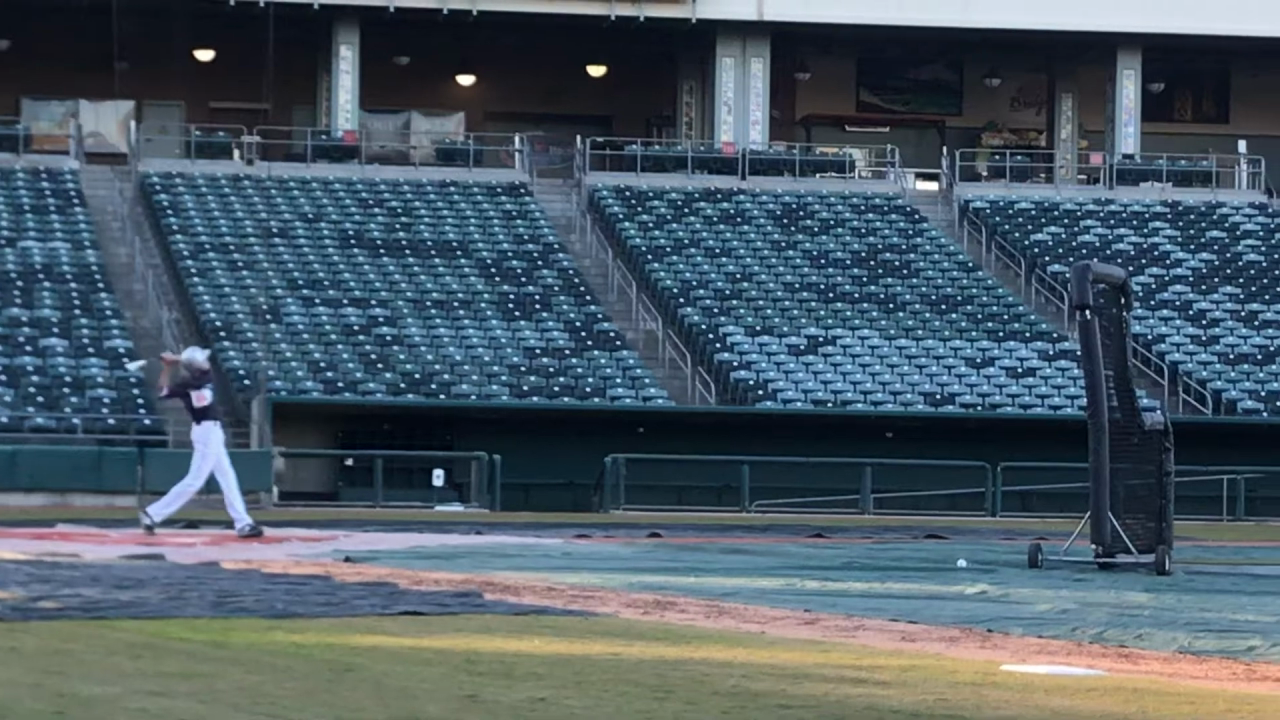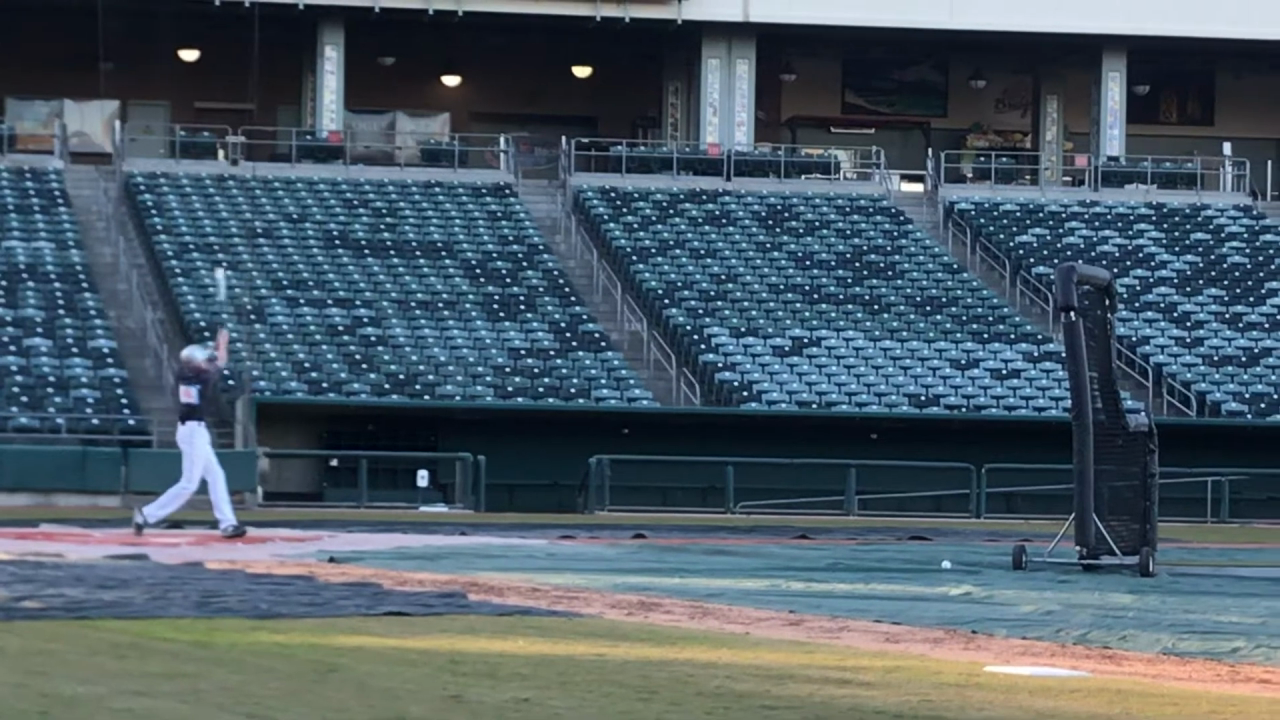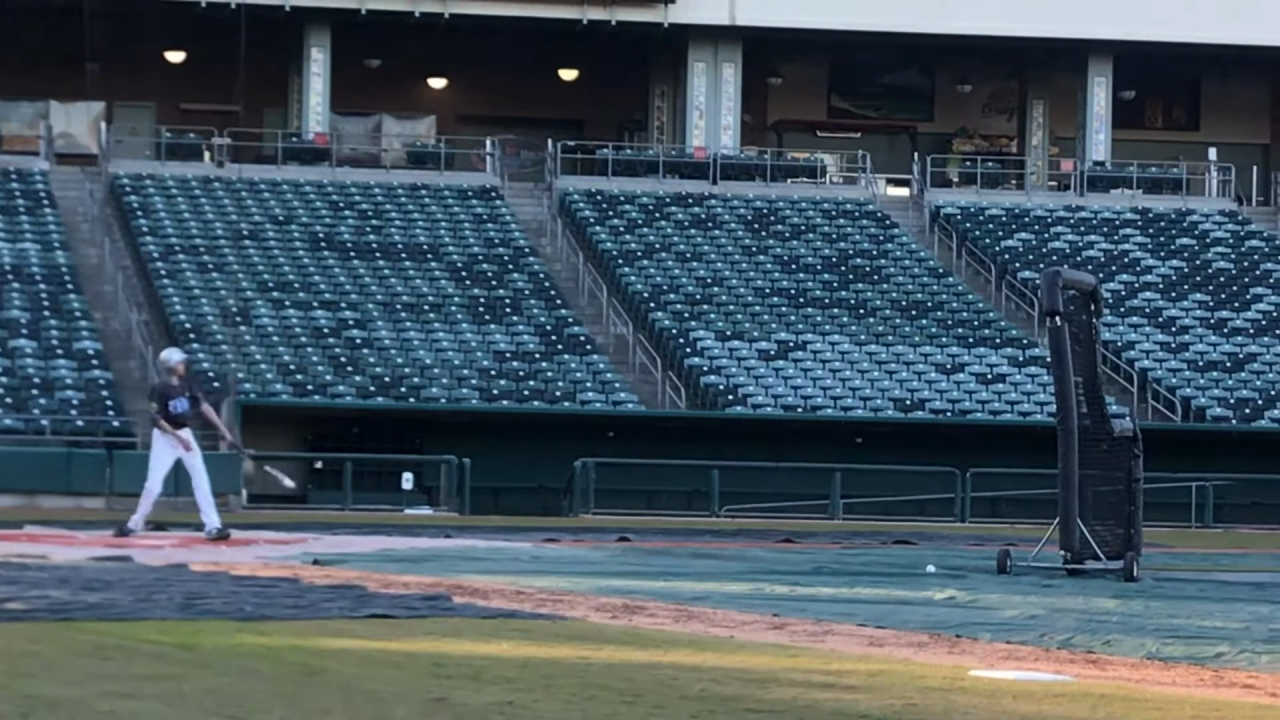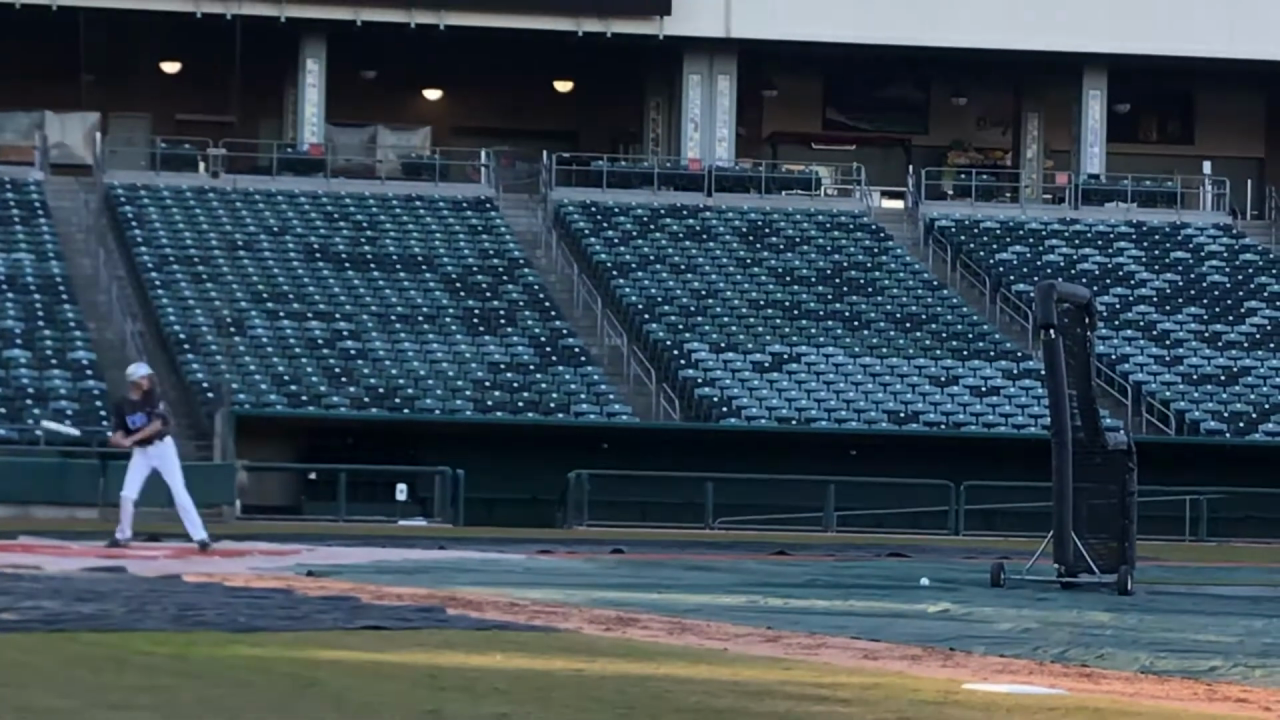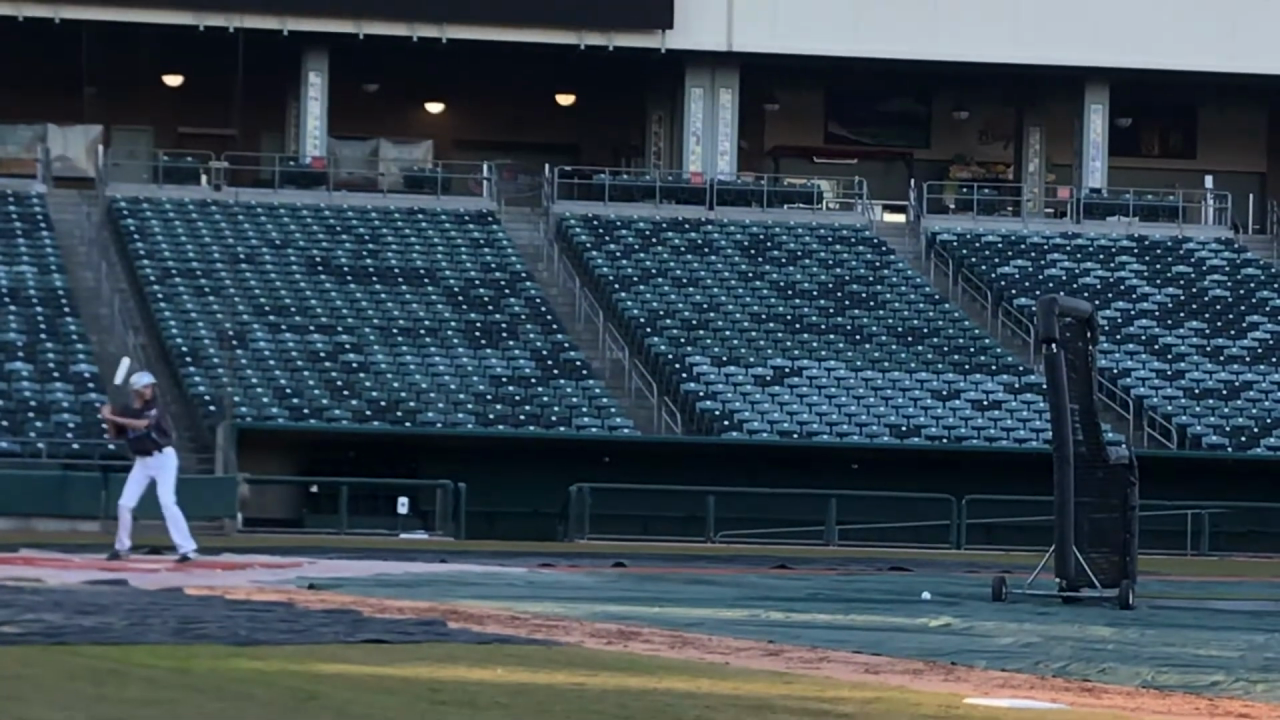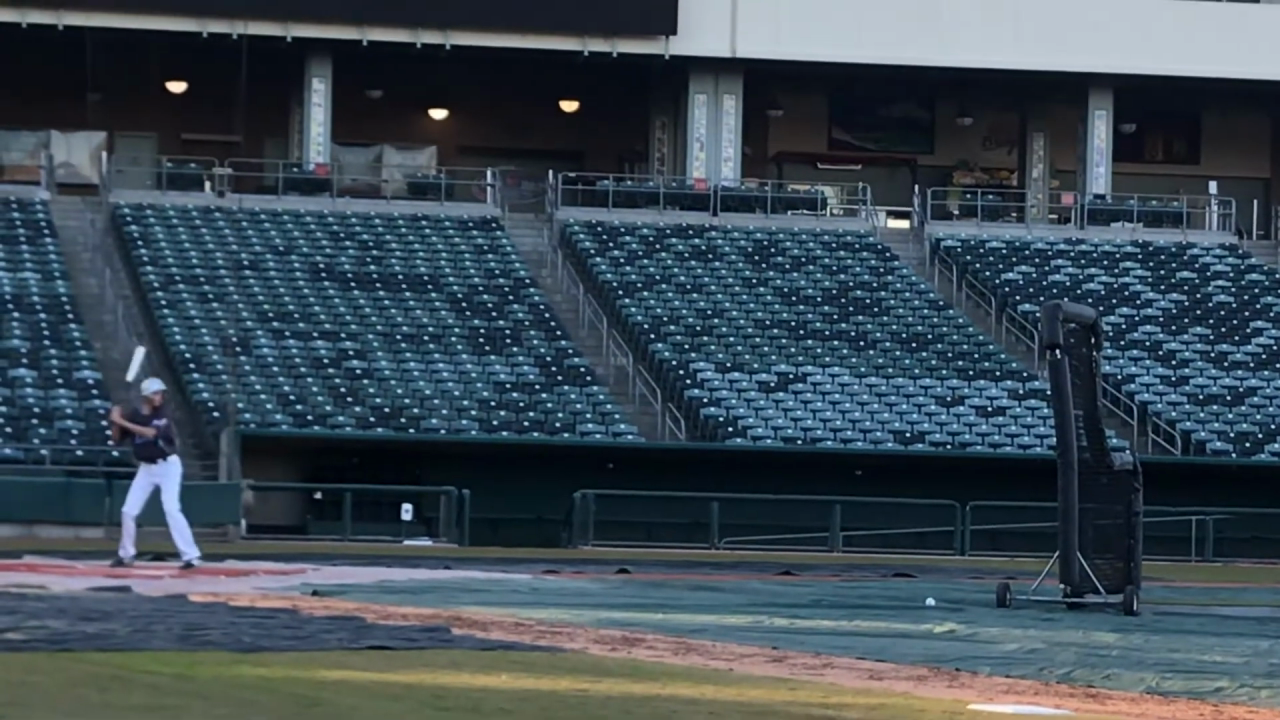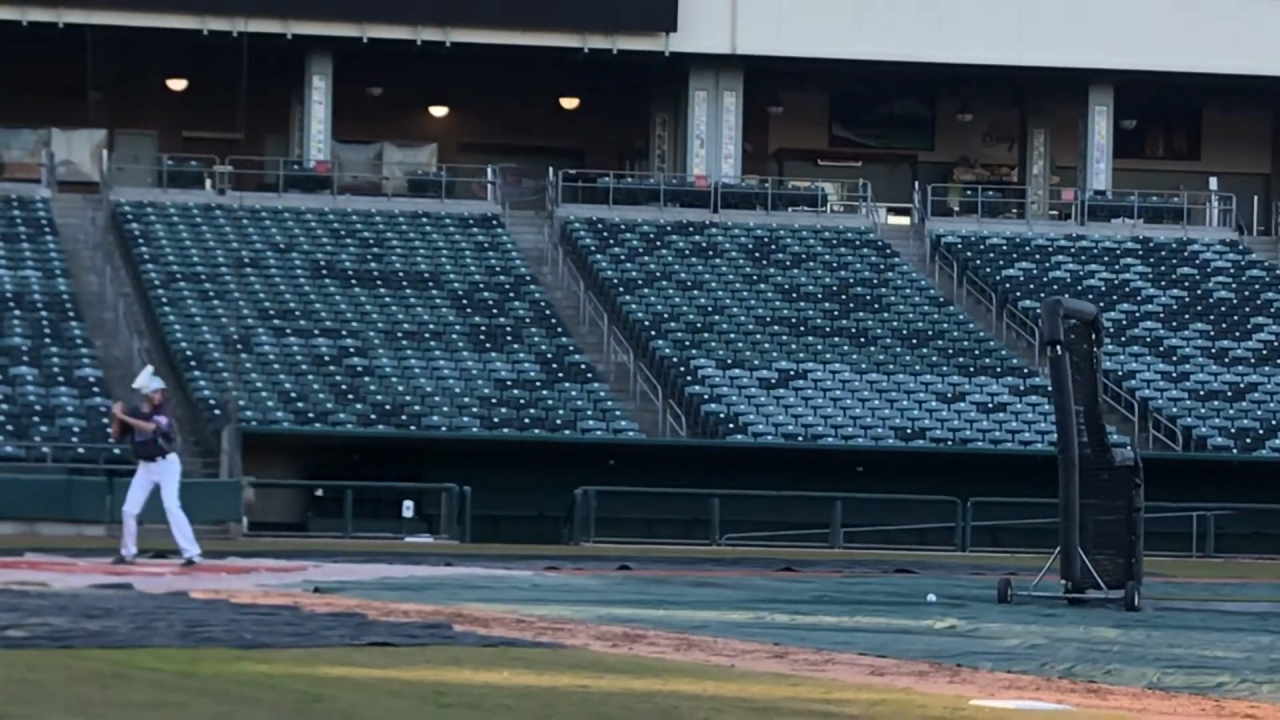
dt=0.4s
person 1, frame 1
left shoulder: (184, 384)
right shoulder: (206, 377)
left elbow: (162, 390)
left wrist: (168, 365)
right wrist: (175, 359)
left hip: (207, 431)
right hip: (209, 432)
left knee: (228, 478)
right knee: (194, 481)
left ankle: (243, 524)
right ankle: (152, 514)
person 1, frame 2
left shoulder: (182, 374)
right shoulder: (204, 377)
right elbow: (220, 363)
left wrist: (218, 345)
right wrist: (223, 342)
left hip: (194, 431)
right hip: (194, 431)
left knee: (216, 476)
right knee: (189, 484)
left ankle: (227, 523)
right ankle: (146, 515)
person 1, frame 3
left shoulder: (186, 383)
right shoulder: (160, 389)
left elbow: (203, 406)
right elbow: (157, 420)
left wrist: (221, 428)
right wrist: (179, 438)
left hip: (185, 435)
right hip: (165, 438)
left knee: (201, 478)
right knee: (153, 485)
left ankle: (212, 526)
right ankle: (134, 524)
person 1, frame 4
left shoulder: (152, 396)
right shoulder: (121, 404)
left elbow: (157, 423)
right elbow: (120, 431)
left wrist: (131, 439)
right wrist: (117, 439)
left hip: (163, 447)
right hip: (139, 451)
left knee: (178, 490)
right knee: (127, 494)
left ankle: (200, 537)
right ankle: (122, 536)
person 1, frame 5
left shoulder: (153, 406)
right shoulder: (125, 410)
left elbow: (142, 424)
right elbow: (115, 435)
left wrist: (112, 417)
right wrist: (109, 418)
left hip: (163, 458)
right hip: (142, 461)
left knee: (167, 502)
right knee: (125, 503)
left ankle: (187, 548)
right ankle: (122, 547)
person 1, frame 6
left shoulder: (162, 413)
right shoulder: (133, 414)
left elbow: (151, 432)
right elbow: (117, 438)
left wrist: (121, 421)
right wrist: (116, 422)
left hip: (168, 466)
right hip: (146, 468)
left knee: (171, 509)
right knee: (128, 510)
left ankle: (191, 556)
right ankle: (126, 555)
person 1, frame 7
left shoulder: (161, 411)
right shoulder: (133, 412)
left elbow: (151, 427)
right elbow: (117, 436)
left wrist: (122, 415)
right wrist: (117, 418)
left hip: (166, 464)
right hip: (145, 466)
left knee: (171, 506)
right knee: (129, 509)
left ankle: (192, 553)
right ankle: (128, 553)
